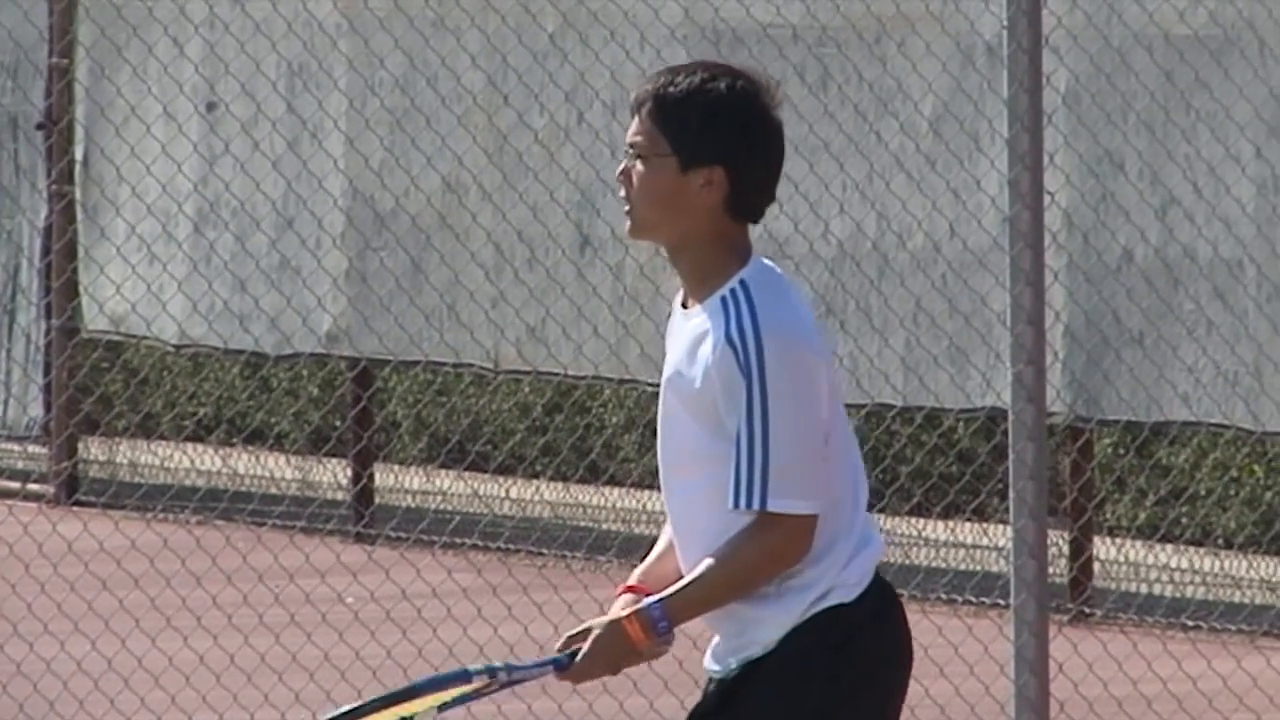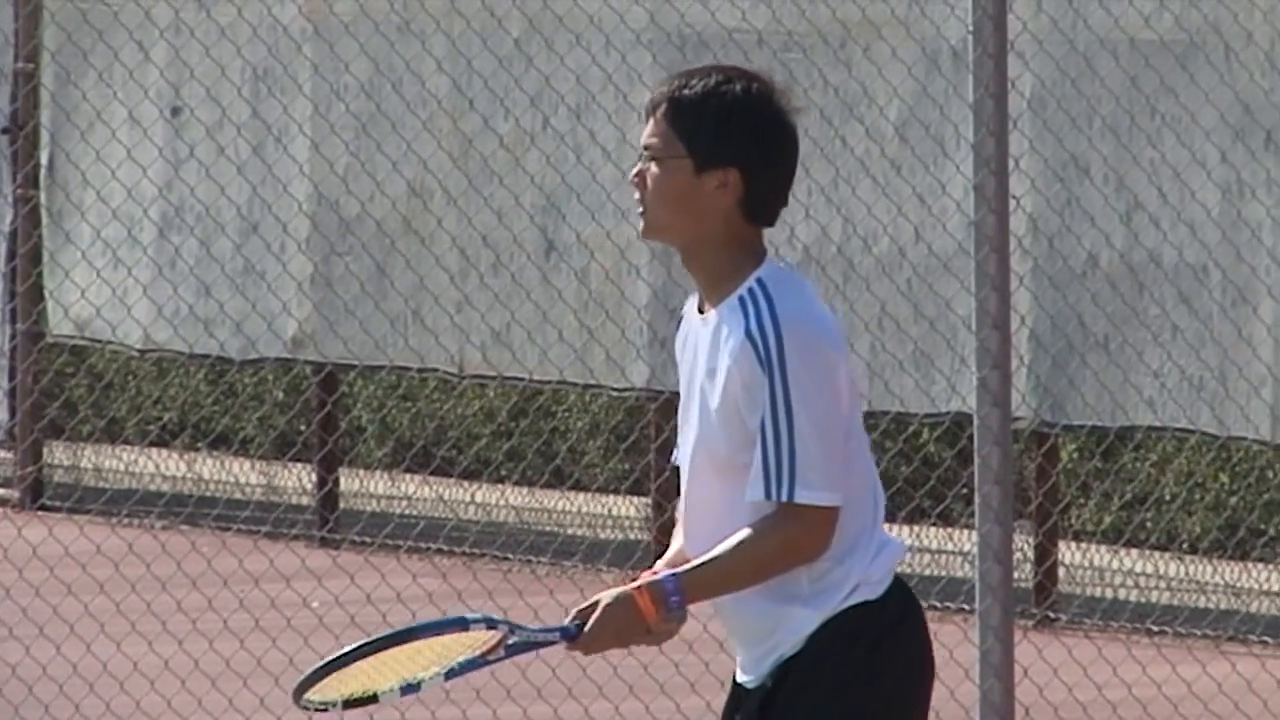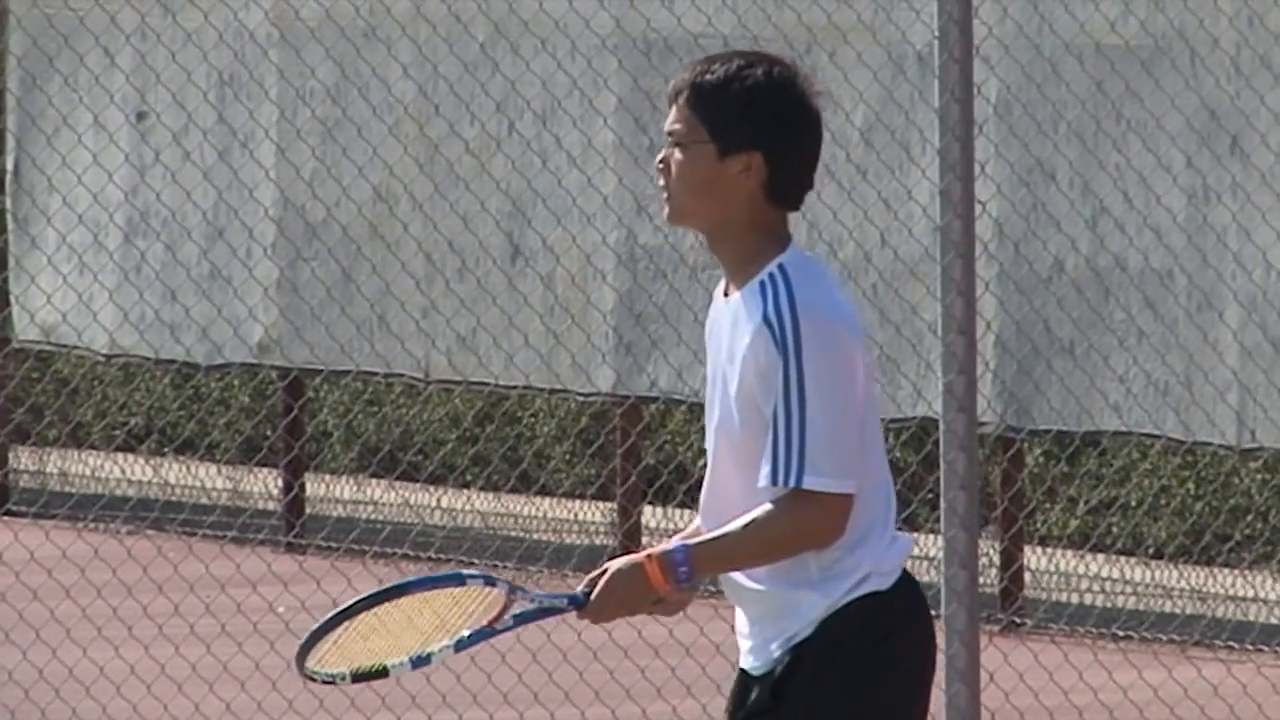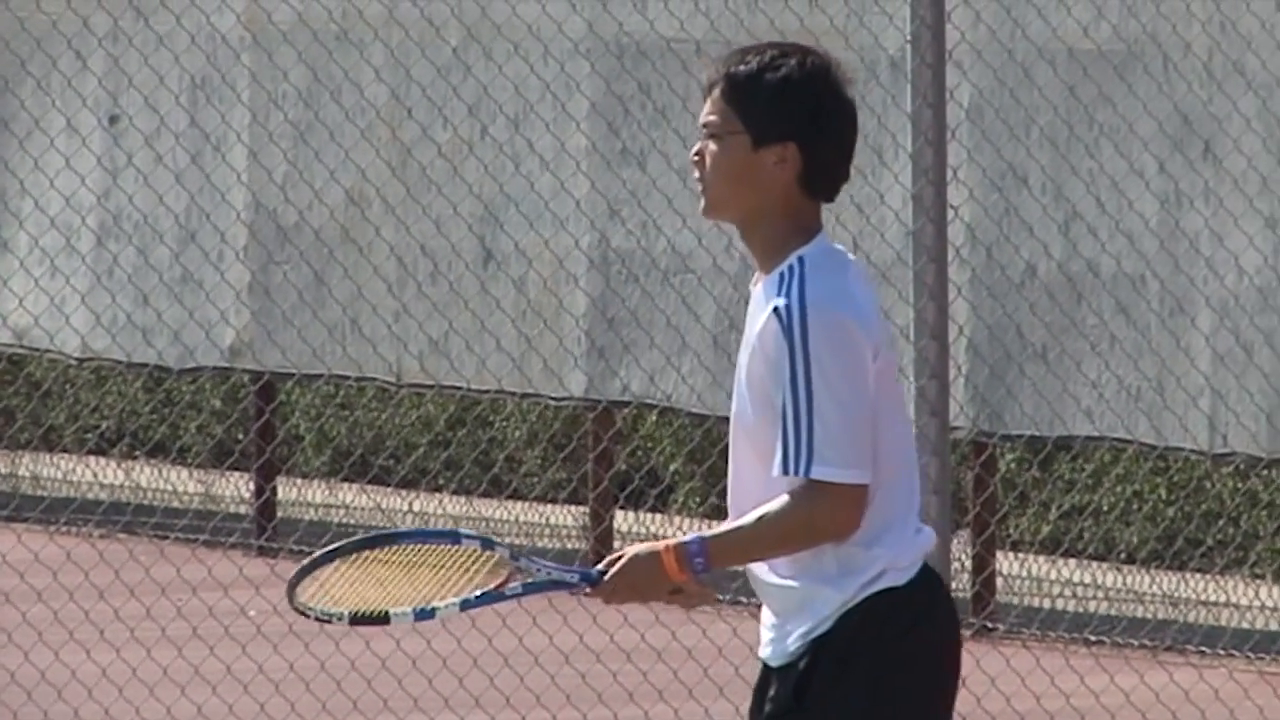
dt=0.5s
person 1, frame 1
left shoulder: (758, 333)
right shoulder: (695, 312)
left elbow: (783, 531)
left wrist: (647, 621)
right wrist: (642, 591)
left hip: (820, 651)
right hip: (773, 647)
person 1, frame 2
left shoulder: (778, 330)
right shoulder: (703, 319)
left elbow: (803, 525)
left wrist: (658, 597)
right wrist: (663, 579)
left hip: (847, 653)
right hip: (782, 653)
person 1, frame 3
left shoulder: (796, 316)
right shoulder: (733, 304)
left elbow: (815, 511)
left wrist: (665, 568)
right wrist: (679, 556)
left hip: (849, 645)
right hip: (786, 639)
person 1, frame 4
left shoulder: (808, 307)
right shoulder: (788, 291)
left elbow: (830, 506)
left wrist: (681, 559)
right wrist: (701, 555)
left hip: (869, 638)
right hip: (818, 633)
